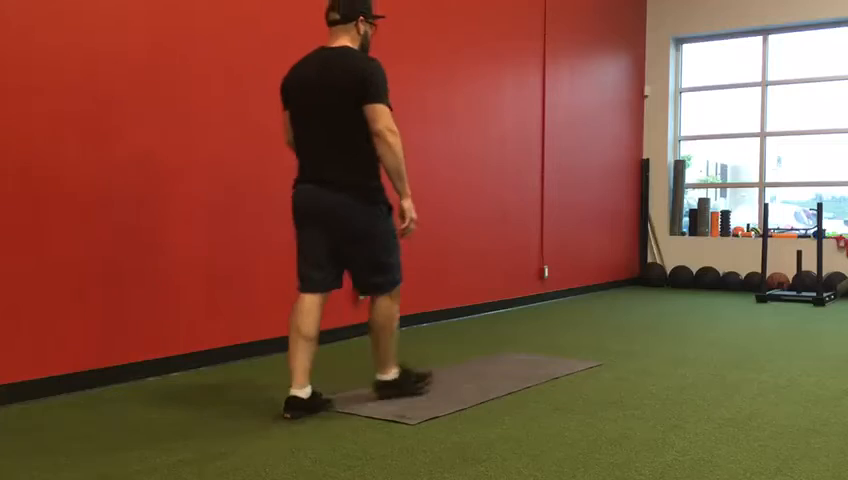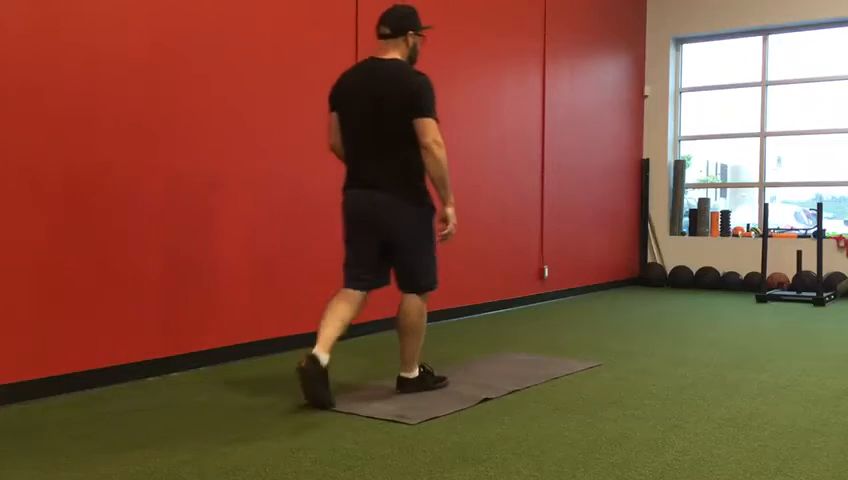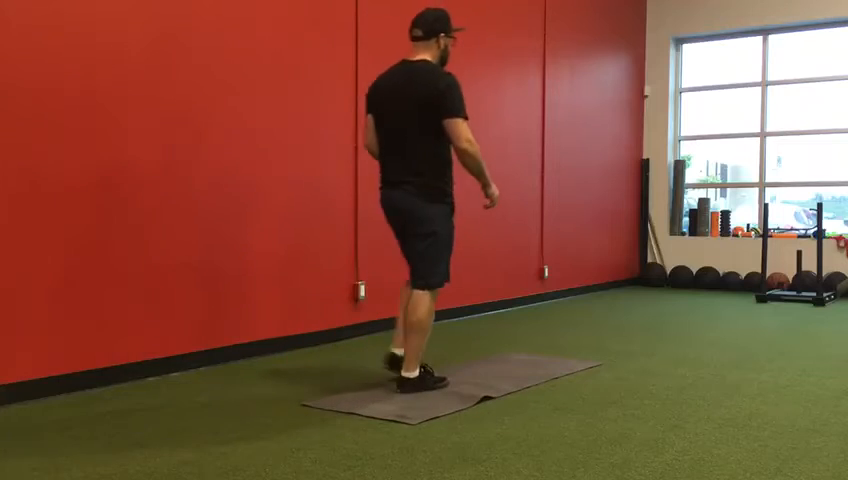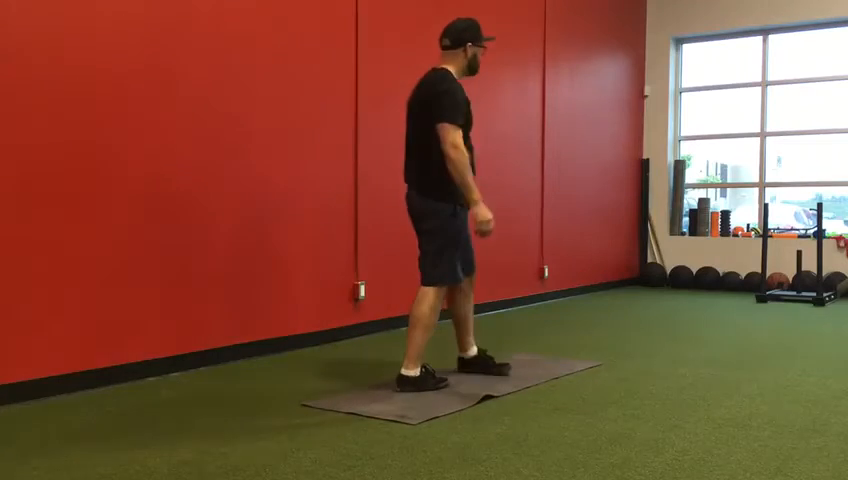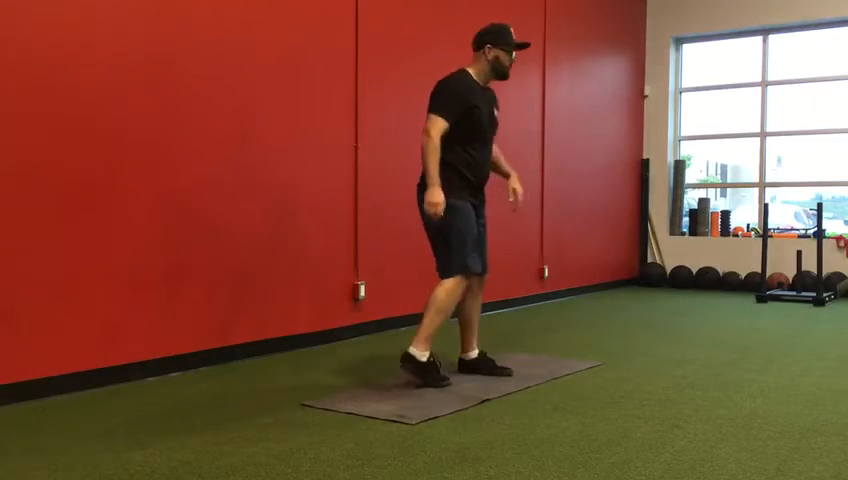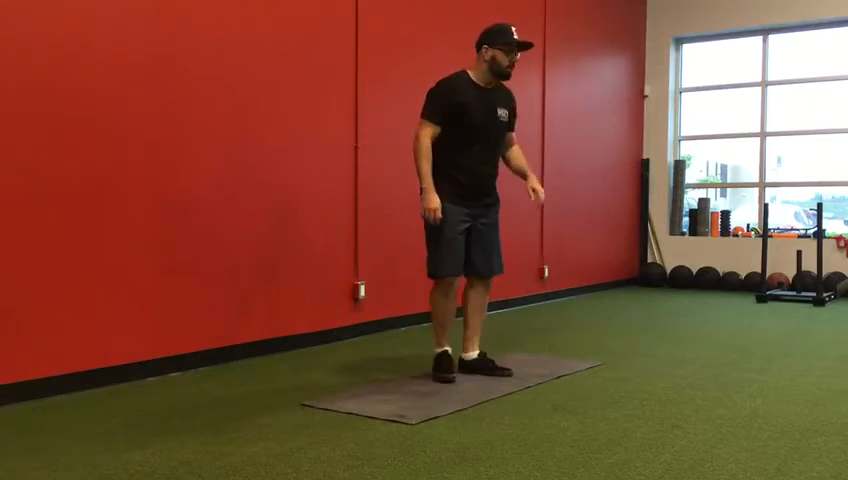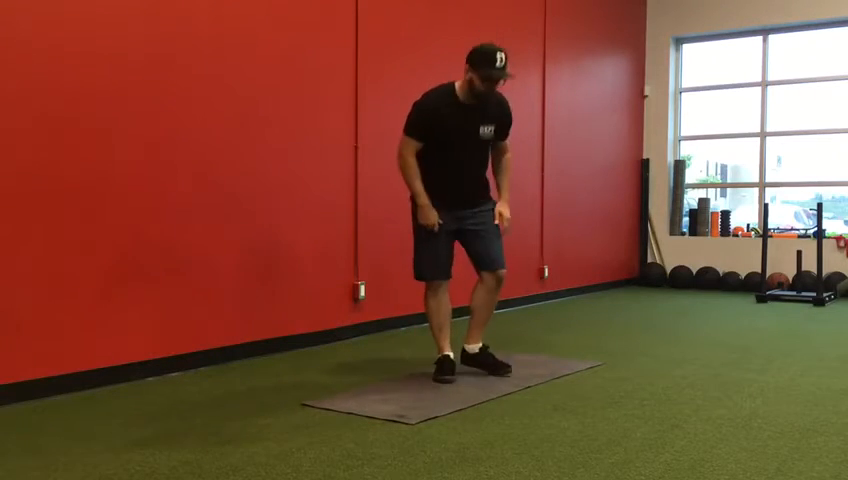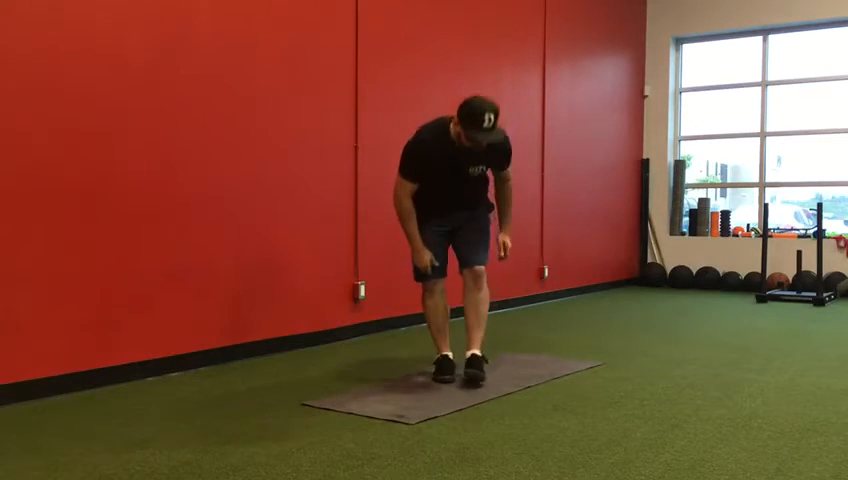
dt=0.3s
person 1, frame 1
left shoulder: (297, 73)
right shoulder: (365, 69)
left elbow: (292, 137)
right elbow: (384, 132)
right wrist: (405, 194)
left hip: (309, 193)
right hip: (358, 197)
left knee: (312, 291)
right knee: (384, 287)
left ankle: (299, 392)
right ankle: (388, 375)
person 1, frame 2
left shoulder: (346, 81)
right shoulder: (414, 82)
left elbow: (335, 142)
right elbow: (432, 145)
right wrist: (447, 202)
left hip: (358, 197)
right hip: (405, 201)
left knee: (356, 287)
right knee: (417, 288)
left ankle: (318, 357)
right ankle: (411, 374)
person 1, frame 3
left shoulder: (382, 82)
right shoulder: (441, 82)
left elbow: (371, 142)
right elbow: (463, 143)
right wrist: (487, 183)
left hip: (394, 192)
right hip: (428, 197)
left knee: (423, 276)
right knee: (428, 283)
left ankle: (399, 352)
right ankle: (411, 372)
person 1, frame 4
left shoulder: (431, 84)
right shoulder: (449, 89)
right elbow: (453, 149)
left wrist: (468, 197)
right wrist: (477, 202)
left hip: (429, 195)
right hip: (440, 200)
left knee: (463, 277)
right knee: (437, 282)
left ankle: (469, 355)
right ankle: (411, 371)
person 1, frame 5
left shoulder: (488, 96)
right shoulder: (455, 87)
right elbow: (431, 135)
left wrist: (510, 175)
right wrist: (434, 186)
left hip: (472, 196)
right hip: (447, 196)
left knee: (476, 276)
right knee: (461, 274)
left ankle: (470, 355)
right ankle: (417, 354)
person 1, frame 6
left shoulder: (505, 98)
right shoulder: (450, 89)
left elbow: (509, 145)
right elbow: (423, 139)
left wrist: (529, 176)
right wrist: (429, 191)
left hip: (485, 201)
right hip: (449, 200)
left knee: (482, 278)
right knee: (448, 278)
left ankle: (471, 355)
right ankle: (442, 351)
person 1, frame 7
left shoulder: (500, 107)
right shoulder: (432, 104)
left elbow: (501, 154)
right elbow: (406, 154)
left wrist: (503, 198)
right wrist: (423, 205)
left hip: (478, 205)
right hip: (435, 206)
left knee: (495, 273)
right knee: (437, 280)
left ankle: (474, 348)
right ankle: (445, 355)
person 1, frame 8
left shoulder: (498, 143)
right shoulder: (425, 141)
left elbow: (503, 182)
right elbow: (402, 195)
left wrist: (504, 229)
right wrist: (418, 247)
left hip: (473, 210)
right hip: (430, 213)
left knee: (476, 274)
right knee: (432, 282)
left ankle: (474, 354)
right ankle: (444, 356)
